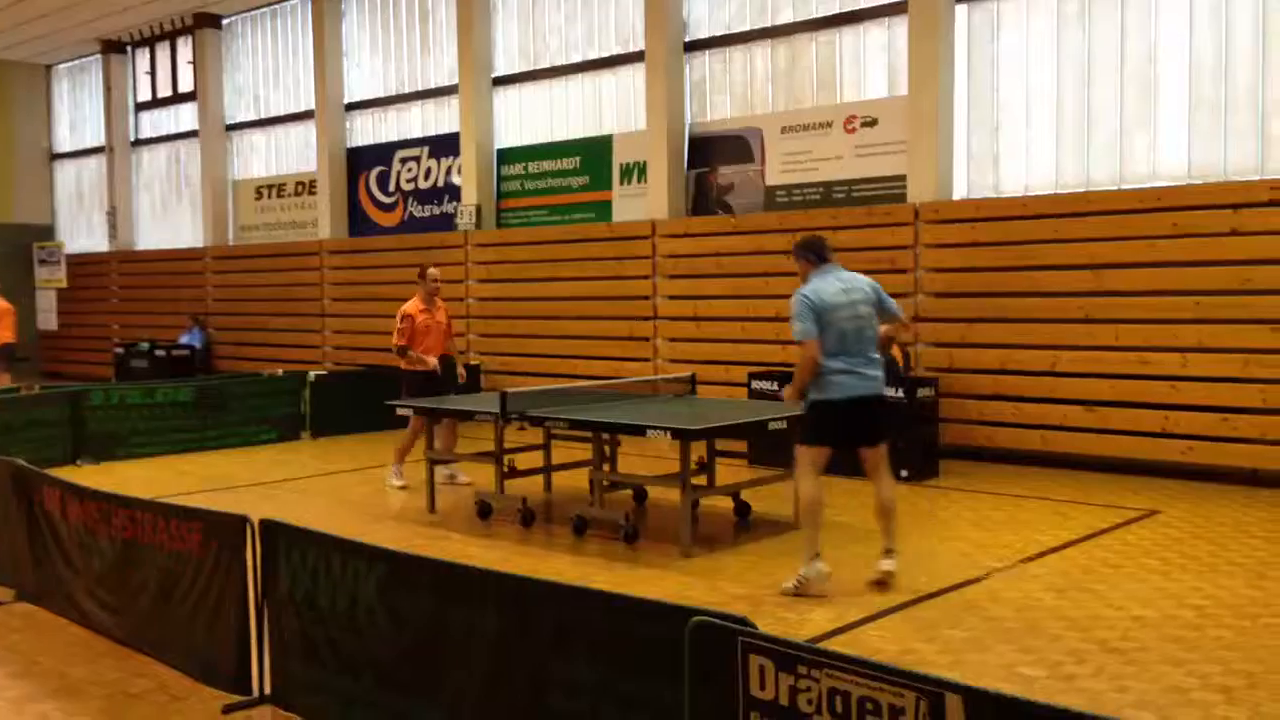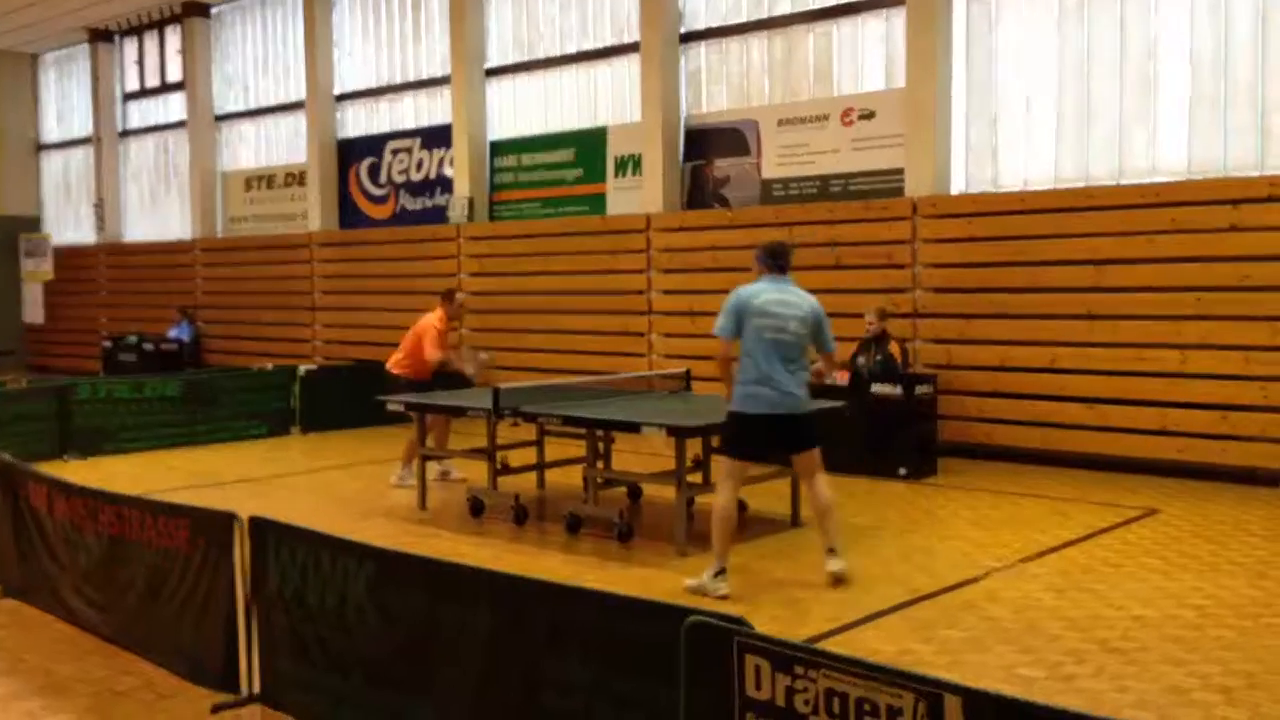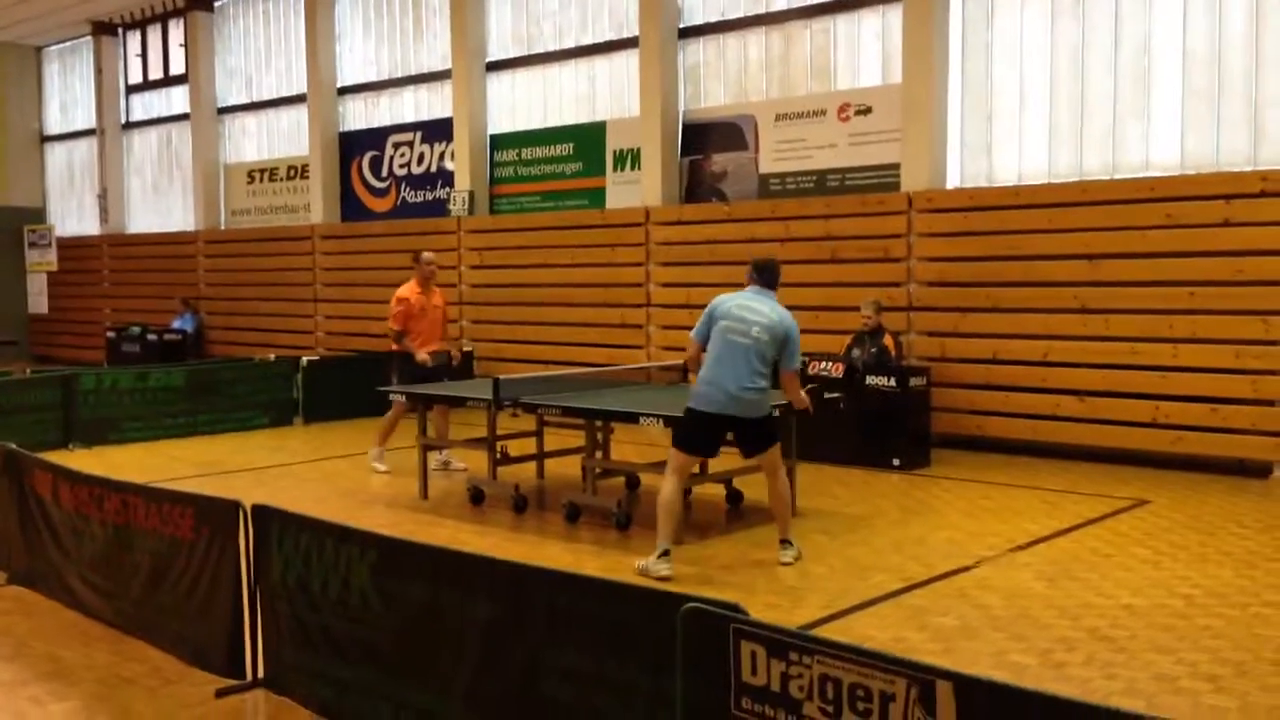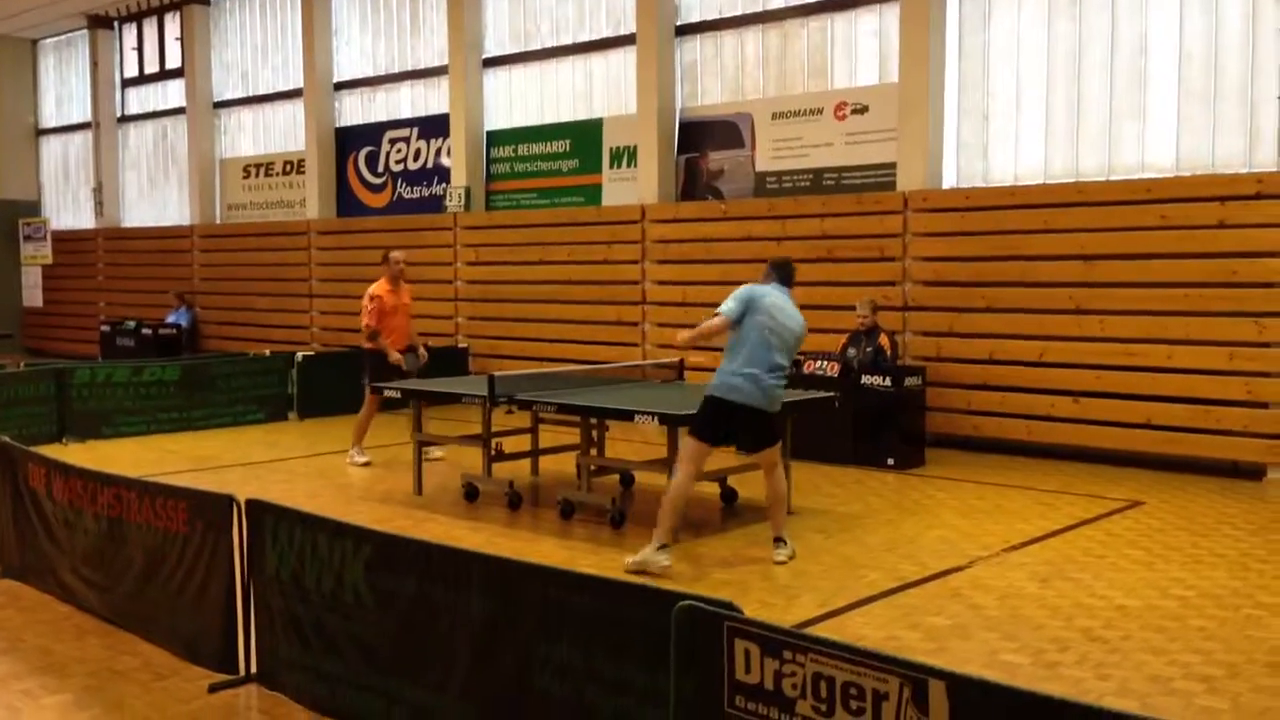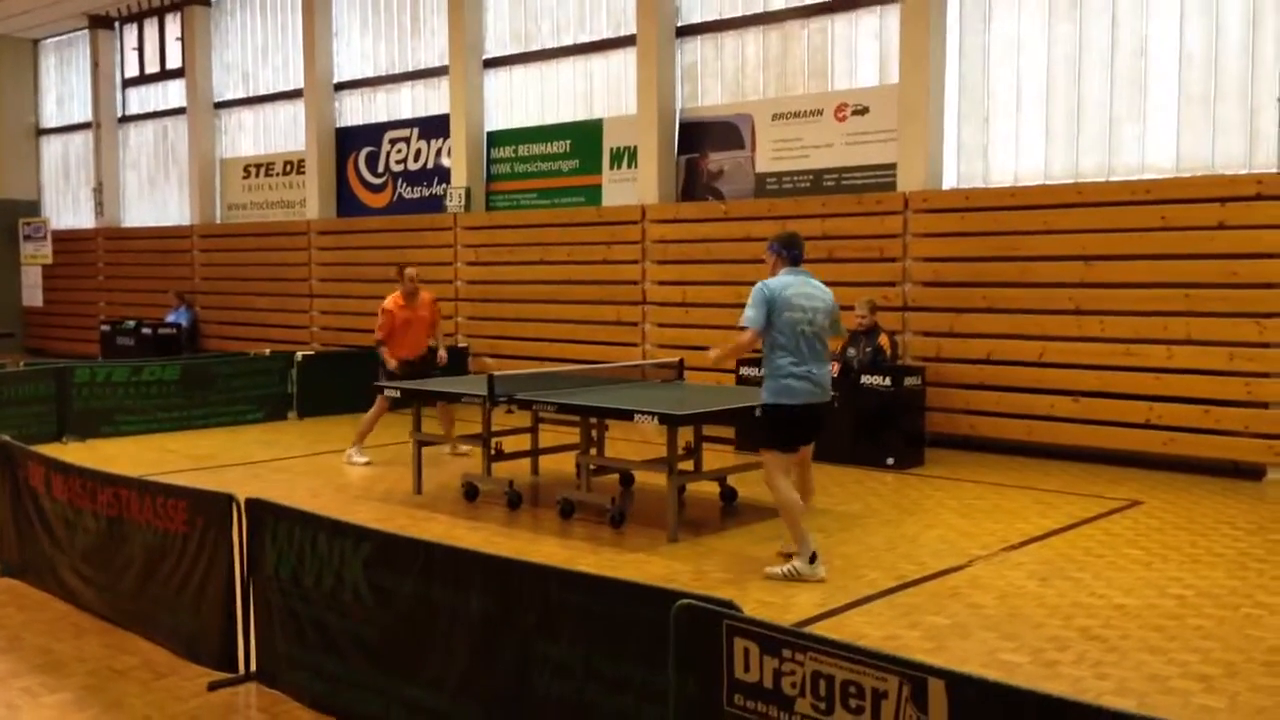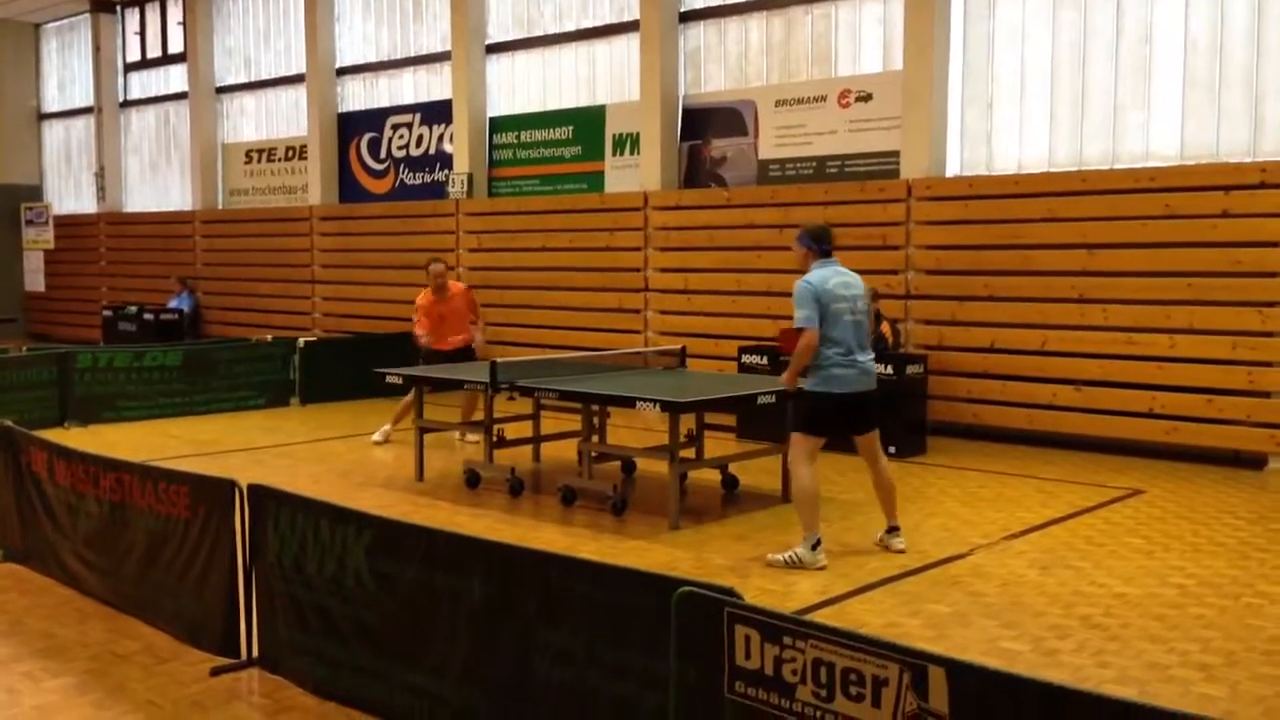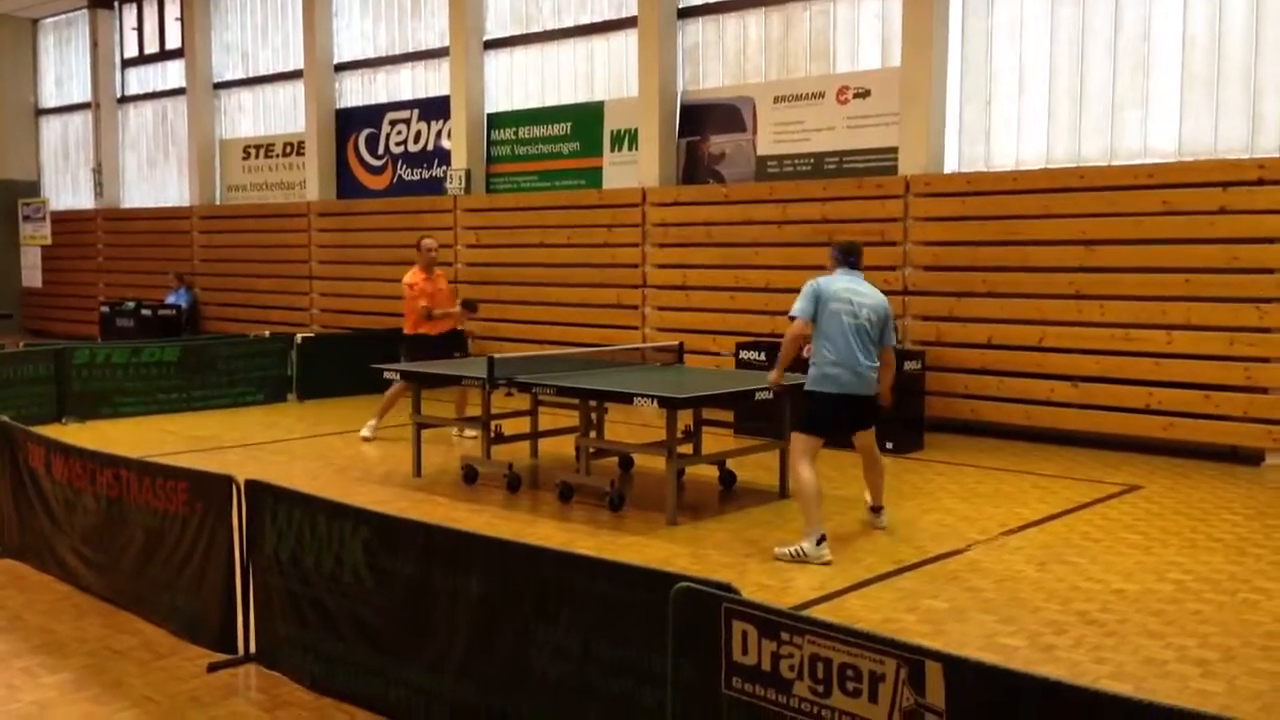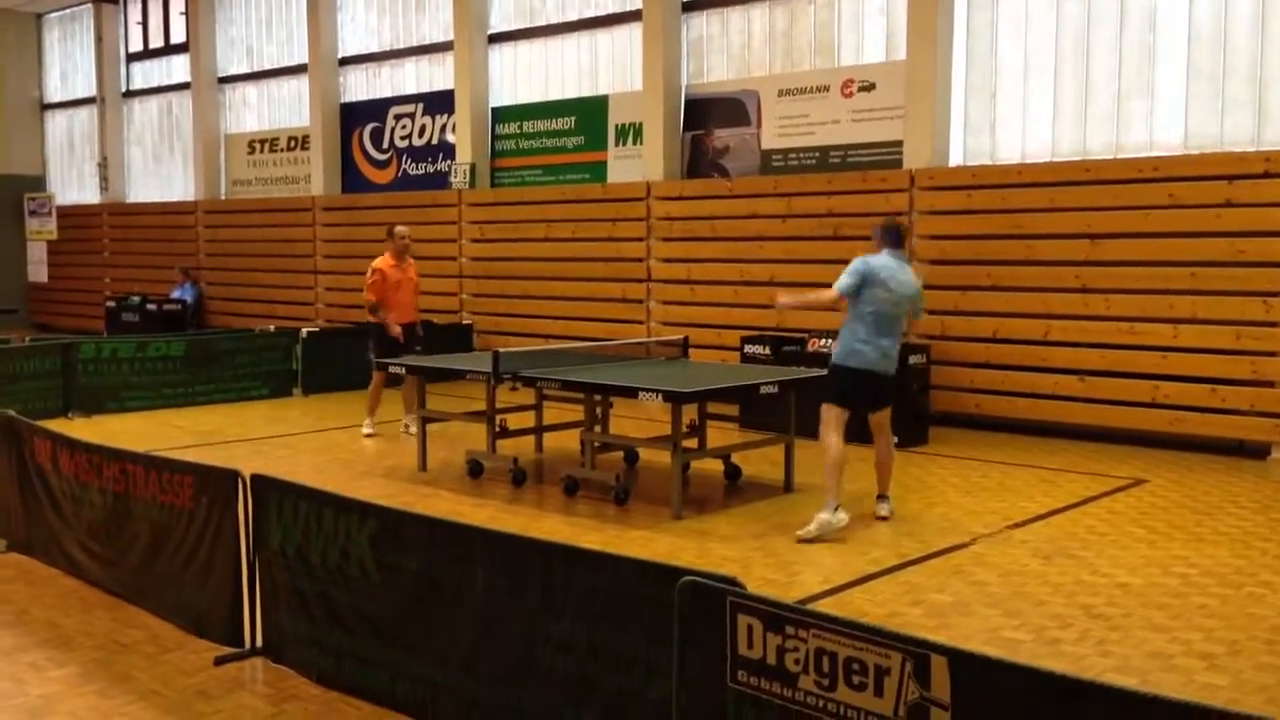
dt=0.4s
person 1, frame 1
left shoulder: (807, 296)
right shoulder: (865, 283)
left elbow: (810, 356)
right elbow: (899, 324)
left wrist: (794, 388)
left hip: (830, 394)
right hip: (871, 391)
left knee: (807, 473)
right knee: (879, 473)
left ankle: (813, 563)
right ankle: (888, 555)
person 1, frame 2
left shoulder: (742, 296)
right shoulder: (810, 304)
left elbow: (723, 354)
right elbow: (831, 361)
left wrist: (731, 385)
right wrist: (804, 353)
left hip: (750, 405)
right hip: (794, 405)
left knee: (728, 485)
right knee: (814, 476)
left ankle: (717, 575)
right ankle: (832, 555)
person 1, frame 3
left shoulder: (721, 303)
right shoulder: (786, 320)
left elbow: (692, 355)
right elbow: (790, 385)
right wrist: (799, 399)
left hip: (706, 402)
right hip: (753, 408)
left knee: (674, 474)
right knee: (776, 470)
left ankle: (662, 557)
right ankle: (786, 545)
person 1, frame 4
left shoulder: (752, 292)
right shoulder: (799, 322)
left elbow: (717, 325)
left wrist: (688, 337)
left hip: (727, 391)
right hip: (766, 401)
left knee: (686, 467)
right knee: (773, 467)
left ankle: (658, 548)
right ankle: (781, 543)
person 1, frame 5
left shoulder: (768, 288)
right shoulder: (825, 293)
left elbow: (747, 341)
right elbow: (836, 337)
left wrist: (720, 355)
left hip: (783, 394)
right hip: (818, 392)
left knee: (777, 475)
right knee: (802, 464)
left ankle: (807, 559)
right ankle: (799, 542)
person 1, frame 6
left shoulder: (808, 284)
right shoulder: (856, 281)
left elbow: (809, 341)
left wrist: (791, 374)
left hip: (827, 385)
right hip: (863, 382)
left knee: (799, 460)
right knee: (875, 457)
left ankle: (811, 546)
right ankle: (893, 532)
person 1, frame 7
left shoulder: (819, 286)
right shoulder: (879, 299)
left elbow: (796, 332)
right elbow: (888, 356)
left wrist: (779, 370)
right wrist: (885, 388)
left hip: (825, 384)
right hip: (864, 386)
left knee: (801, 458)
right knee: (869, 448)
left ankle: (815, 541)
right ankle: (877, 509)
person 1, frame 8
left shoulder: (867, 264)
right shoulder: (912, 282)
left elbow: (832, 297)
left wrist: (791, 301)
left hip: (850, 360)
right hip: (884, 365)
left knee: (831, 431)
right knee: (882, 433)
left ankle: (832, 509)
right ankle: (883, 501)
person 2, frame 1
left shoulder: (442, 308)
right shoulder: (408, 311)
left elbow: (448, 339)
right elbow: (399, 348)
left wrist: (458, 364)
right wrist: (425, 360)
left hip: (439, 373)
right hip: (416, 374)
left knee: (451, 419)
right knee: (418, 425)
left ankle: (446, 469)
right ankle: (396, 470)
person 2, frame 2
left shoulder: (442, 323)
right shoulder: (432, 325)
left elbow: (444, 353)
right elbow: (435, 361)
left wrist: (459, 362)
right wrist: (460, 368)
left hip: (420, 375)
right hip: (403, 376)
left knee: (443, 415)
right knee: (425, 423)
left ankle: (441, 466)
right ankle: (403, 472)
person 2, frame 3
left shoulder: (437, 294)
right shoulder: (404, 295)
right elbow: (395, 332)
left wrist: (451, 347)
right wrist: (416, 352)
left hip: (433, 357)
right hip: (408, 357)
left knee: (442, 405)
right knee: (400, 408)
left ankle: (442, 456)
right ankle: (377, 452)
person 2, frame 4
left shoulder: (405, 290)
right shoulder: (376, 293)
right elbow: (370, 330)
left wrist: (418, 346)
right wrist: (390, 352)
left hip: (402, 352)
right hip: (379, 355)
right knee: (372, 404)
right ankle: (355, 450)
person 2, frame 5
left shoulder: (428, 300)
right shoulder: (390, 306)
left elbow: (435, 325)
right elbow: (379, 340)
left wrist: (441, 347)
right wrist: (387, 359)
left hip: (421, 358)
right hip: (396, 362)
right knee: (382, 406)
left ankle: (451, 444)
right ankle: (354, 449)
person 2, frame 6
left shoulder: (462, 290)
right shoulder: (423, 301)
left elbow: (476, 313)
right elbow: (421, 333)
left wrist: (478, 333)
right wrist: (424, 341)
left hip: (462, 349)
right hip: (436, 351)
left knee: (473, 389)
left ankle: (463, 430)
right ankle: (389, 428)
person 2, frame 7
left shoulder: (441, 275)
right shoulder: (411, 281)
right elbow: (426, 313)
left wrist: (460, 317)
right wrist: (452, 312)
left hip: (444, 335)
right hip: (418, 338)
right knee: (402, 385)
left ankle: (460, 426)
right ankle: (373, 423)
person 2, frame 8
left shoulder: (411, 265)
right shoulder: (379, 267)
right elbow: (371, 304)
left wrist: (418, 324)
right wrist: (390, 325)
left hip: (407, 326)
right hip: (383, 328)
left knee: (412, 374)
right knee: (380, 377)
left ankle: (409, 420)
right ankle: (369, 420)
